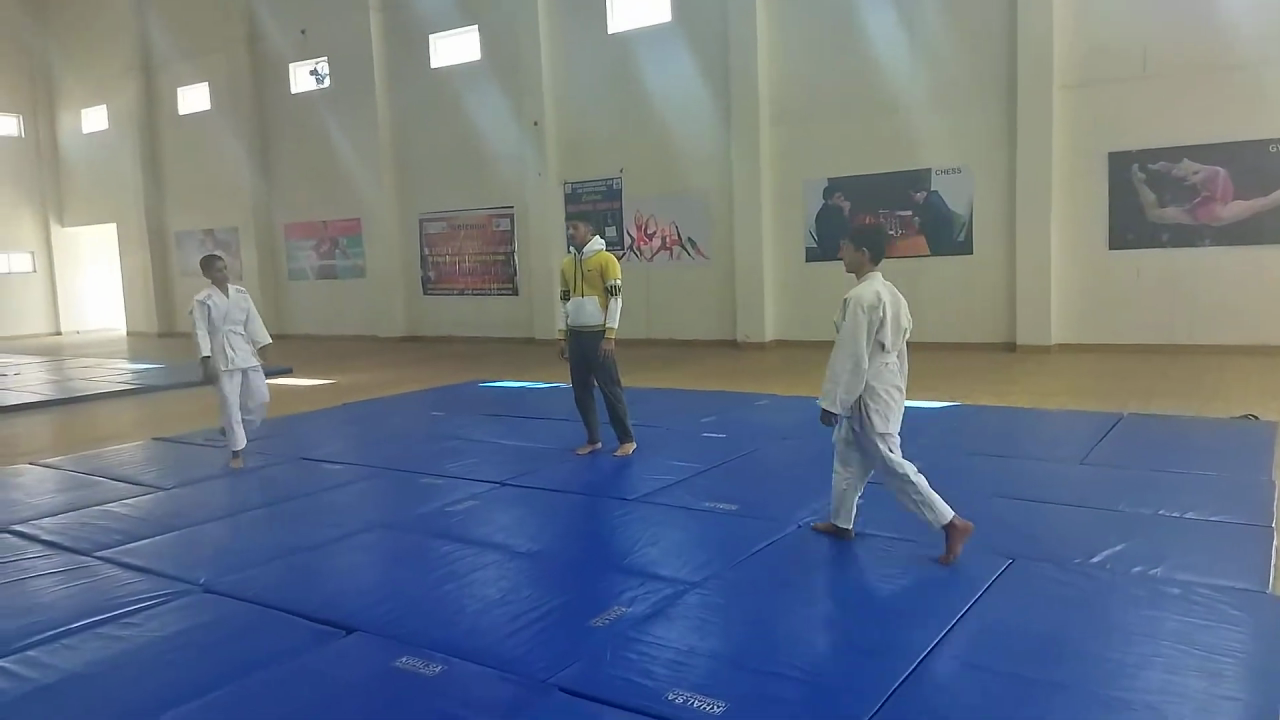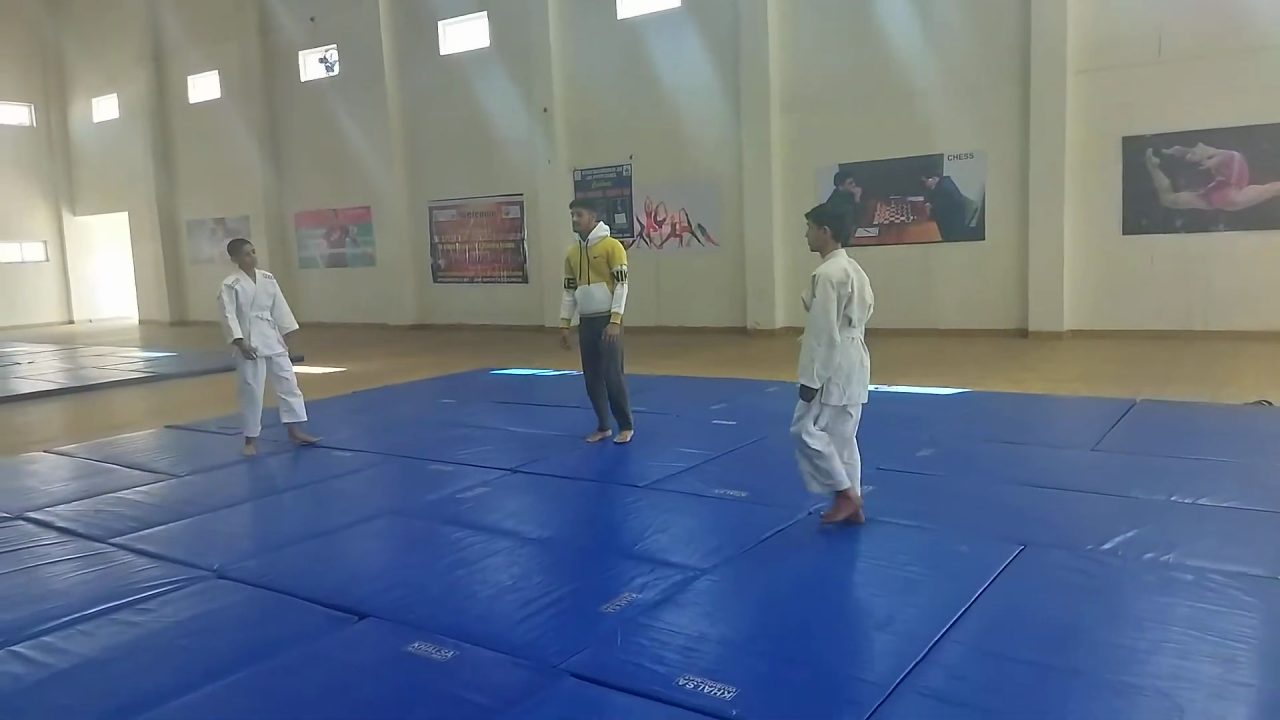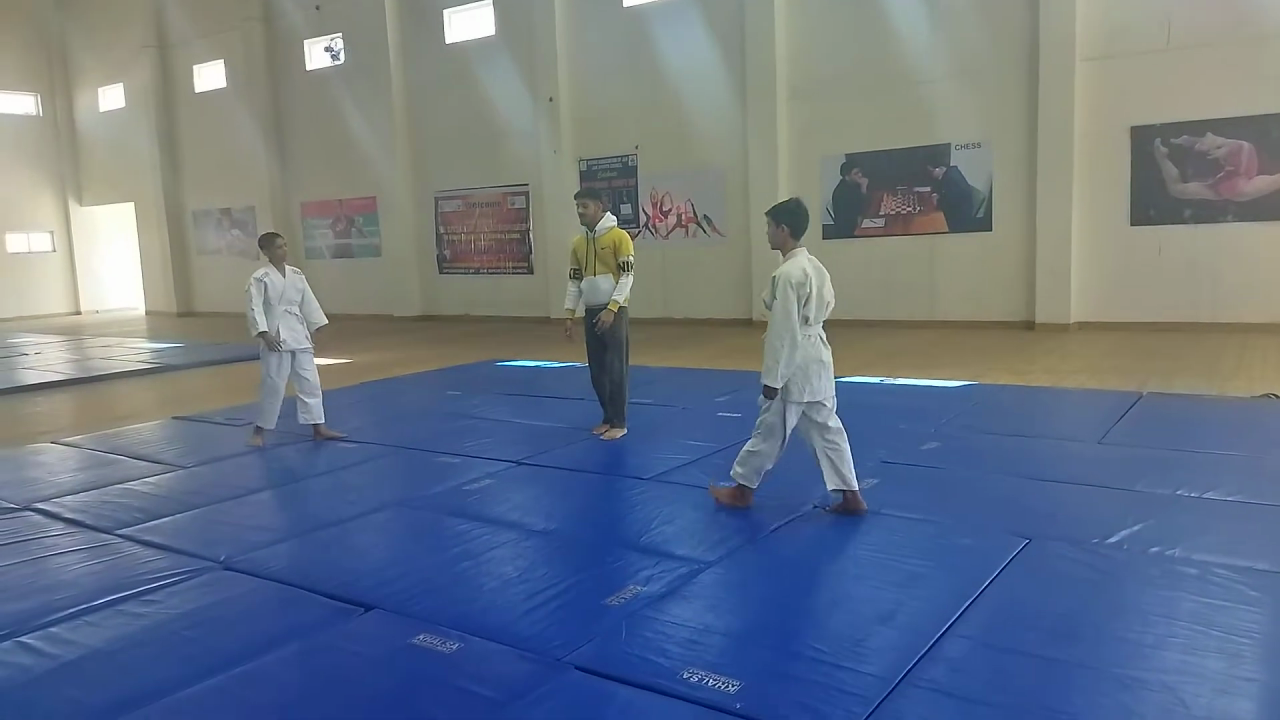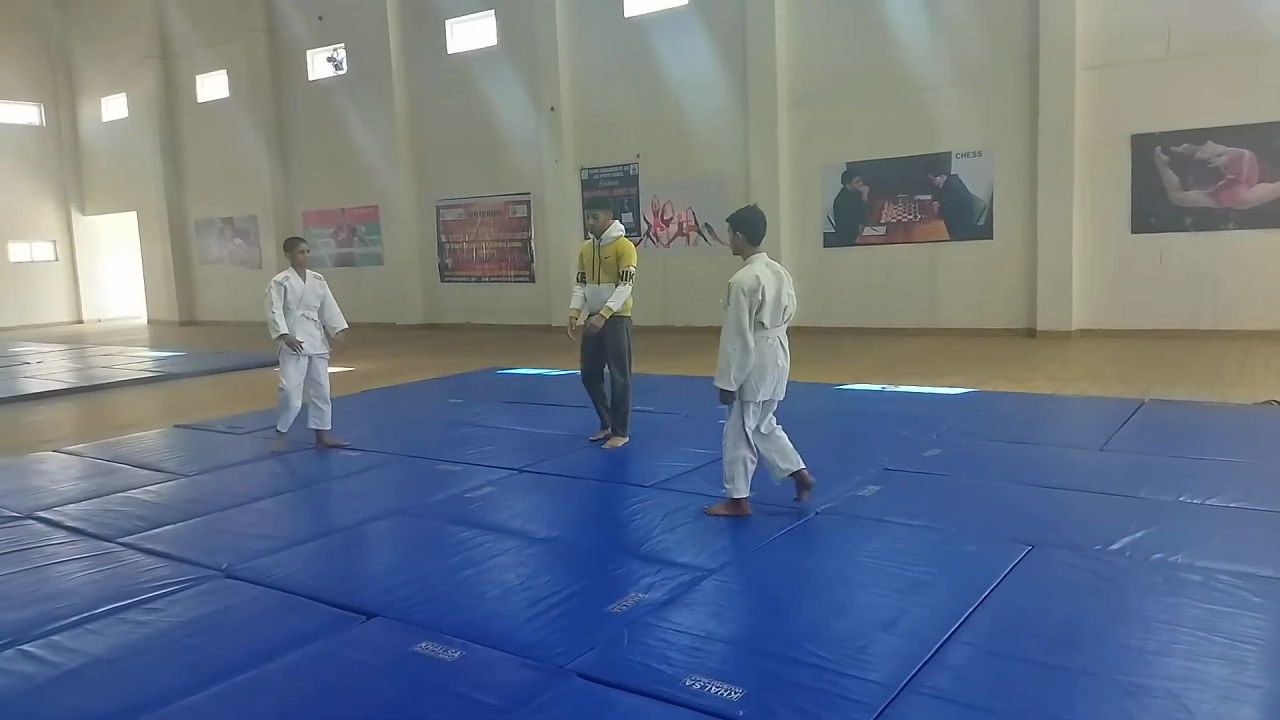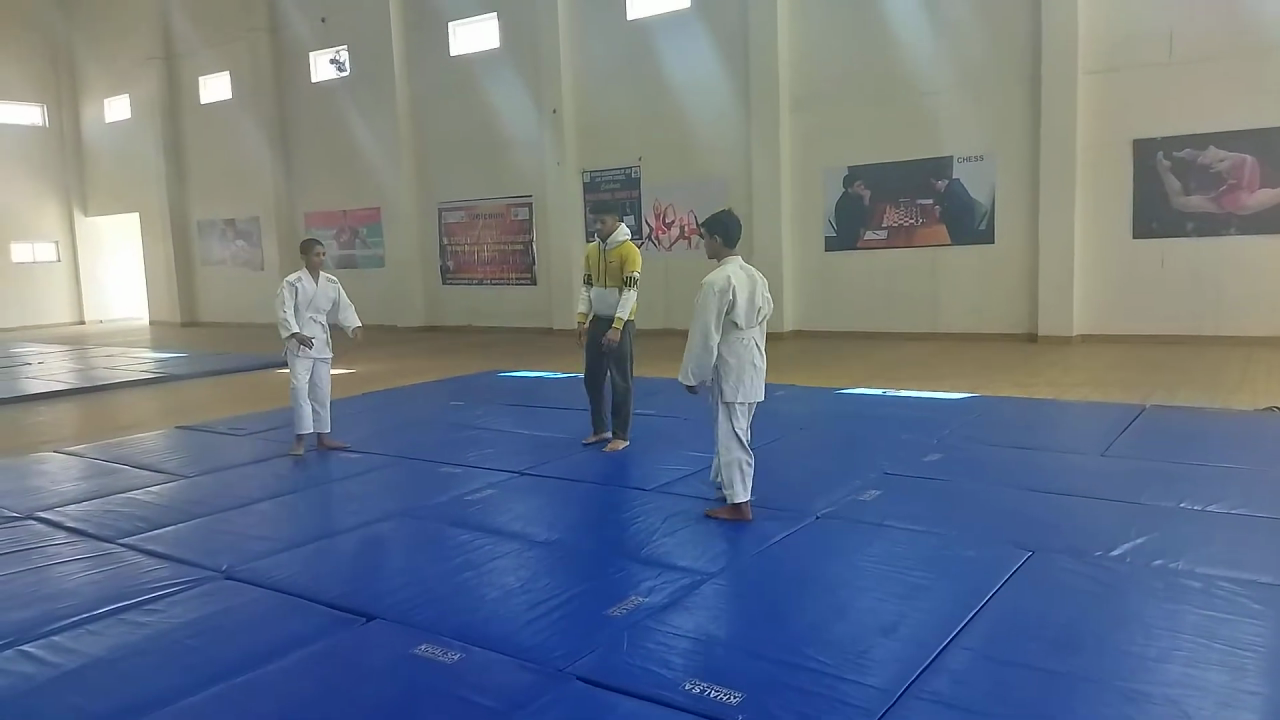
dt=0.2s
person 1, frame 1
left shoulder: (860, 298)
right shoulder: (890, 293)
left elbow: (849, 356)
right elbow: (897, 346)
left wrist: (832, 402)
right wrist: (896, 387)
left hip: (869, 392)
right hip: (886, 386)
left knee: (892, 465)
right knee: (849, 456)
left ankle: (951, 523)
right ankle: (840, 522)
person 1, frame 2
left shoulder: (827, 274)
right shoulder: (853, 270)
left elbow: (821, 334)
left wrist: (810, 379)
left hip: (832, 366)
right hip: (853, 359)
left knee: (805, 431)
right knee: (840, 437)
left ankle: (844, 493)
right ankle: (850, 505)
person 1, frame 3
left shoulder: (787, 274)
right shoulder: (815, 266)
left elbow: (784, 330)
left wrist: (772, 378)
left hip: (795, 363)
right hip: (816, 358)
left knee: (769, 429)
right knee: (825, 427)
left ankle: (742, 489)
right ankle: (850, 494)
person 1, frame 4
left shoulder: (743, 280)
right shoulder: (779, 272)
left elbow: (737, 335)
left wrist: (727, 381)
left hip: (754, 364)
right hip: (776, 357)
left knee: (740, 432)
right knee: (763, 426)
left ankle: (737, 499)
right ankle: (798, 473)
person 1, frame 5
left shoulder: (716, 281)
right shoulder: (755, 276)
left elbow: (704, 334)
left wrist: (691, 375)
left hip: (730, 363)
right hip: (753, 359)
left knee: (731, 433)
right knee: (737, 428)
left ankle: (738, 503)
right ankle: (731, 481)
person 2, frame 1
left shoulder: (606, 260)
right shoulder: (567, 264)
left elbow: (615, 299)
left wrist: (610, 336)
right wrist: (562, 336)
left hip: (598, 334)
right hip: (576, 335)
left knee: (610, 388)
right knee: (581, 390)
left ankle: (627, 439)
right ankle: (593, 439)
person 2, frame 2
left shoulder: (611, 246)
right shoulder: (572, 252)
left elbow: (621, 285)
right elbow: (569, 291)
left wrist: (615, 321)
right wrist: (565, 325)
left hip: (607, 320)
right hip: (586, 322)
left knee: (611, 374)
right knee: (592, 378)
left ankle: (626, 426)
right ankle: (603, 426)
person 2, frame 3
left shoulder: (618, 236)
right shoulder: (578, 243)
left elbow: (627, 276)
right elbow: (574, 282)
left wrist: (611, 309)
right wrist: (569, 316)
left hip: (614, 312)
right hip: (591, 313)
left knee: (616, 369)
right knee: (597, 370)
left ankle: (619, 423)
right ankle: (608, 418)
person 2, frame 4
left shoulder: (624, 246)
right shoulder: (585, 249)
left elbow: (625, 286)
right elbow: (580, 284)
left wrist: (603, 315)
right wrist: (575, 314)
left hip: (616, 320)
right hip: (594, 320)
left knee: (619, 378)
right knee: (589, 375)
left ankle: (620, 432)
right ankle: (606, 424)
person 2, frame 5
left shoulder: (629, 250)
right shoulder: (591, 250)
left elbow: (630, 292)
right elbow: (587, 287)
left wrist: (616, 327)
right wrist: (582, 319)
left hip: (620, 324)
right hip: (597, 322)
left knee: (620, 381)
right knee: (592, 378)
left ankle: (621, 435)
right ankle: (601, 429)
person 3, frame 1
left shoulder: (241, 293)
right shoulder: (203, 300)
left elbow: (253, 322)
right elbow: (200, 333)
left wrist: (262, 347)
right wrist: (206, 361)
left hip: (247, 353)
right hip: (223, 357)
left knee: (260, 398)
right knee: (231, 405)
left ankle: (231, 430)
right ankle: (236, 452)
person 3, frame 2
left shoulder: (268, 279)
right shoulder: (230, 285)
left elbow: (279, 308)
right elbow: (229, 316)
left wrist: (288, 333)
right wrist: (240, 343)
left hip: (273, 339)
right hip: (251, 342)
left knee: (288, 383)
right knee: (251, 392)
left ankle: (294, 431)
right ankle: (250, 439)
person 3, frame 3
left shoulder: (296, 274)
right shoulder: (260, 278)
left elbow: (308, 303)
right elbow: (254, 310)
left wrist: (318, 329)
right wrist: (264, 334)
left hip: (299, 335)
right hip: (276, 337)
left knee: (309, 382)
right knee: (273, 385)
left ankle: (318, 428)
right ankle: (260, 430)
person 3, frame 4
left shoulder: (318, 280)
right shoulder: (280, 282)
left elbow: (329, 308)
right elbow: (274, 313)
left wrist: (338, 331)
right wrist: (285, 337)
left hip: (317, 340)
right hip: (294, 341)
left knee: (321, 388)
right knee: (290, 389)
left ankle: (322, 434)
right ankle: (281, 432)
person 3, frame 5
left shoulder: (331, 282)
right shoulder: (292, 282)
left elbow: (344, 308)
right elbow: (284, 313)
left wrist: (355, 326)
right wrist: (296, 335)
left hip: (321, 342)
right hip: (300, 343)
left knee: (321, 392)
right knee: (300, 388)
left ankle: (322, 437)
right ankle: (301, 438)
